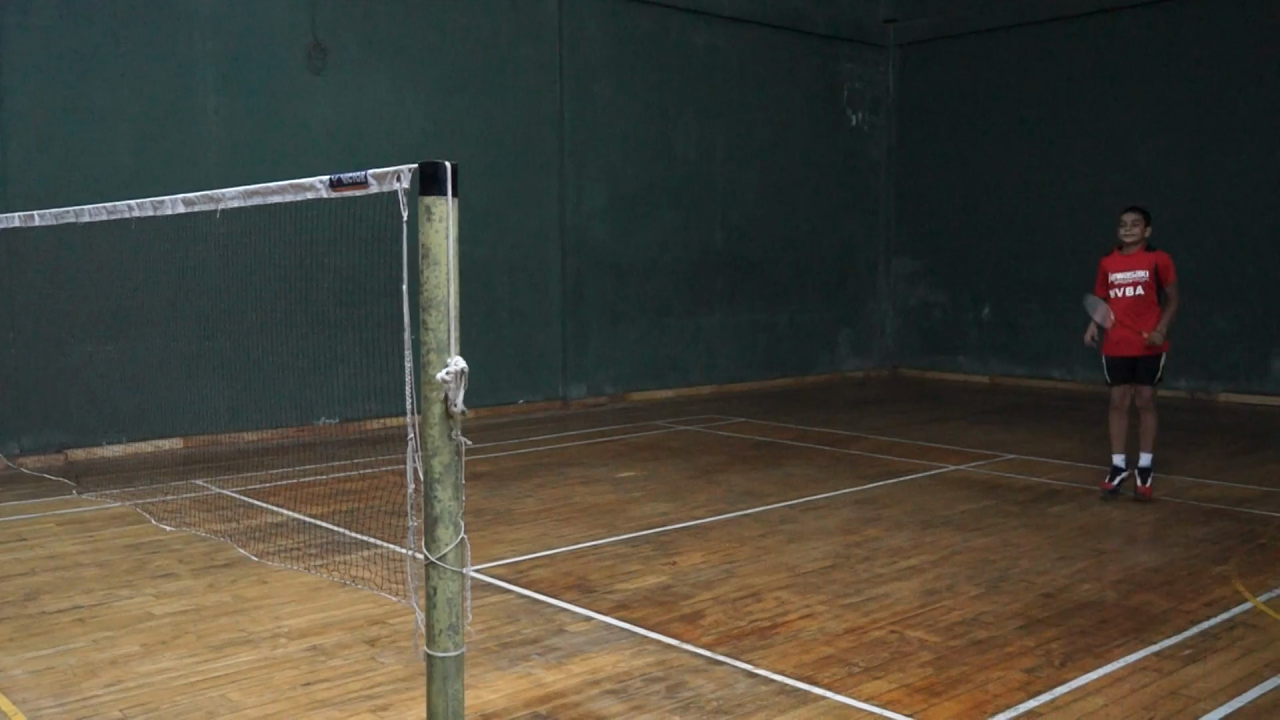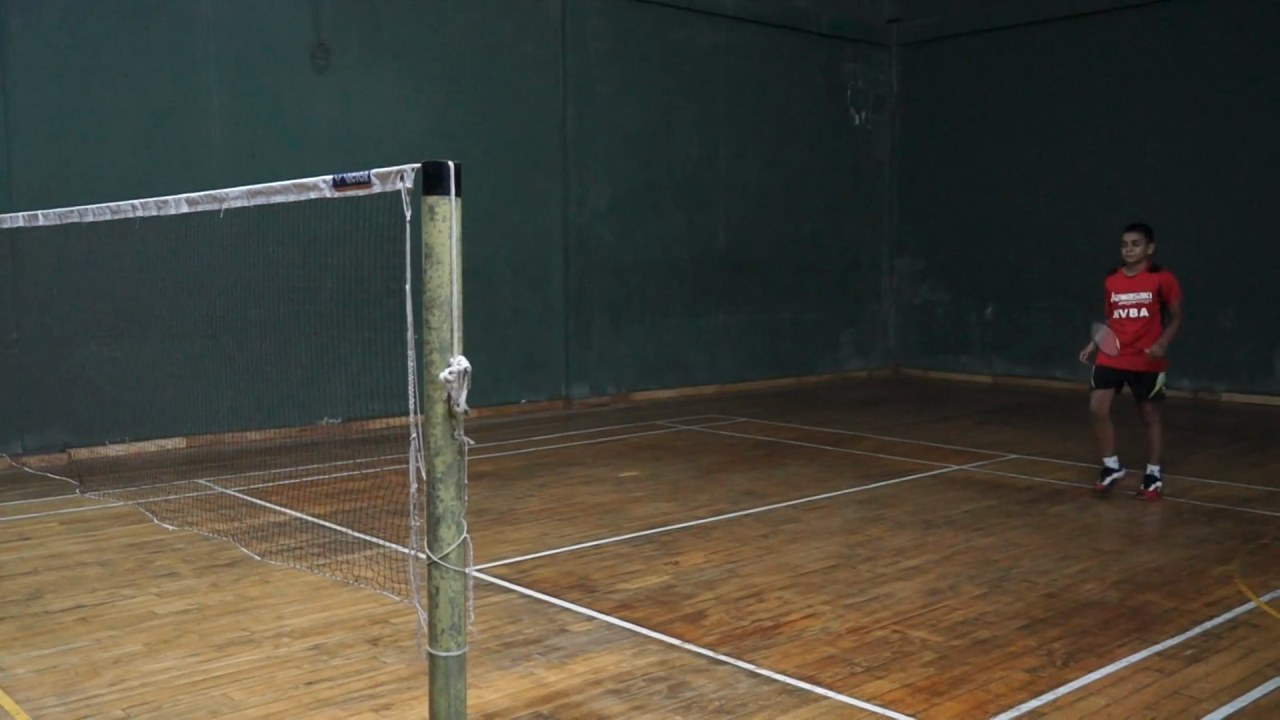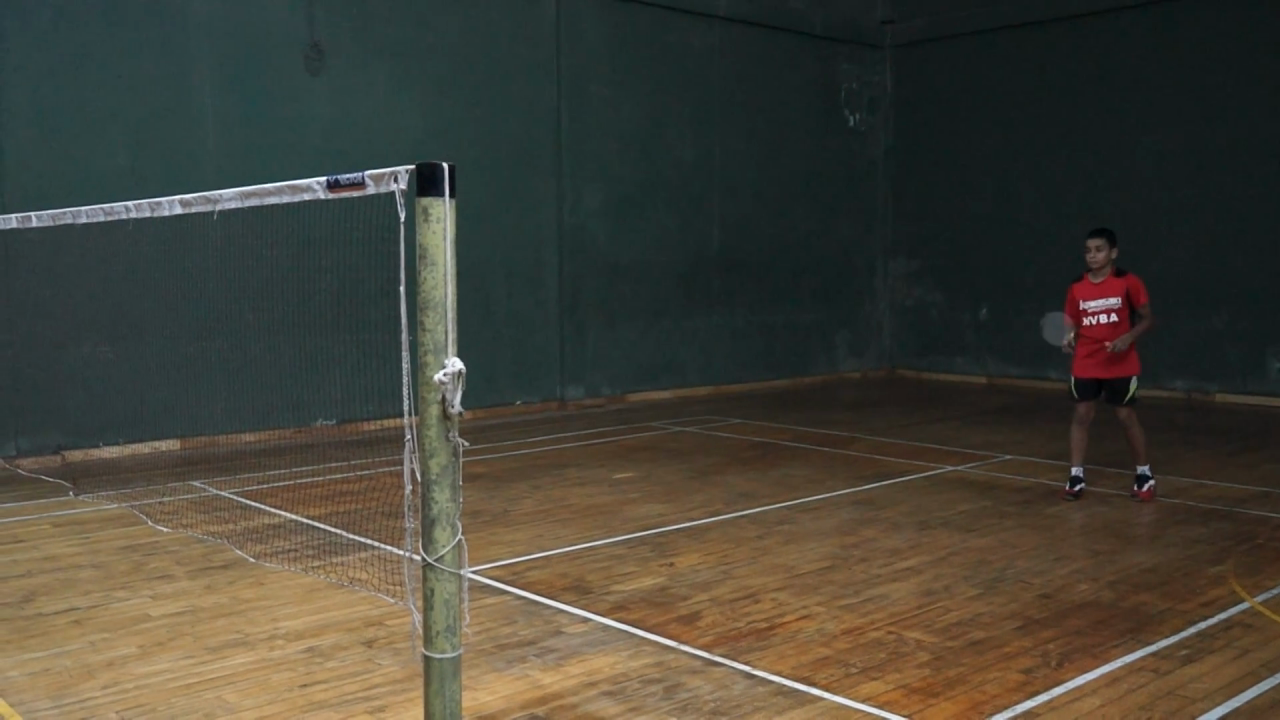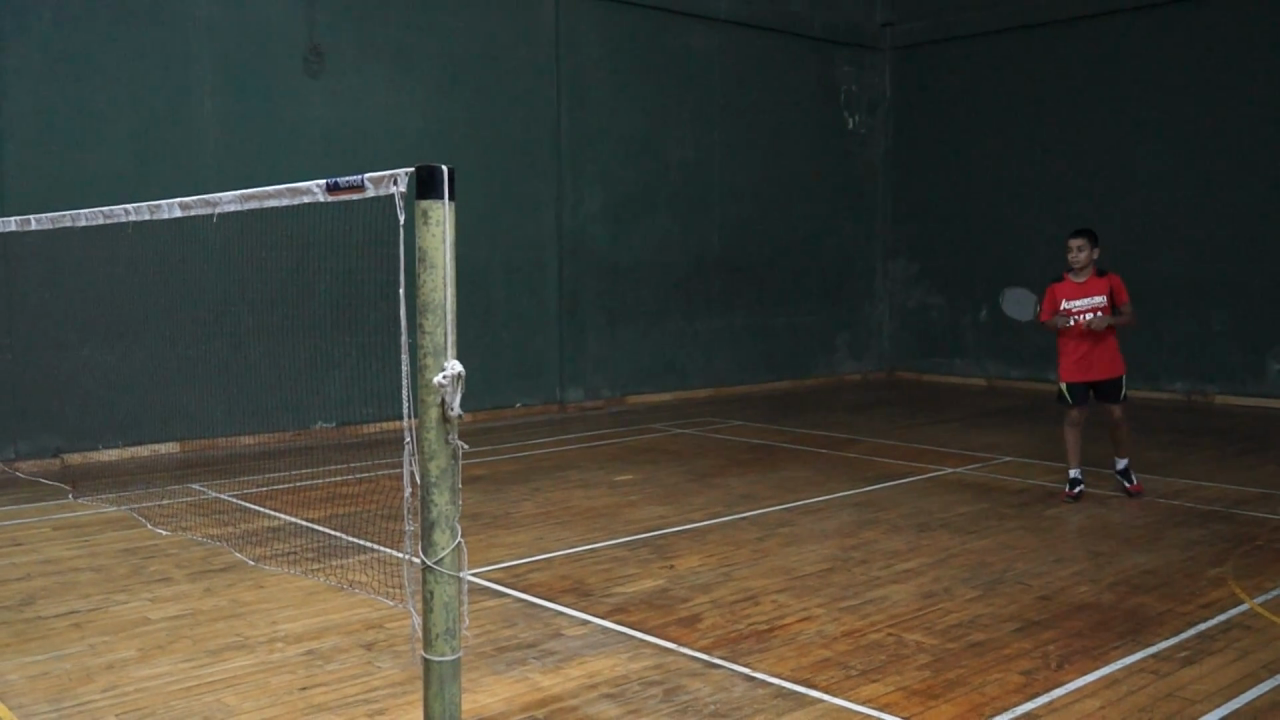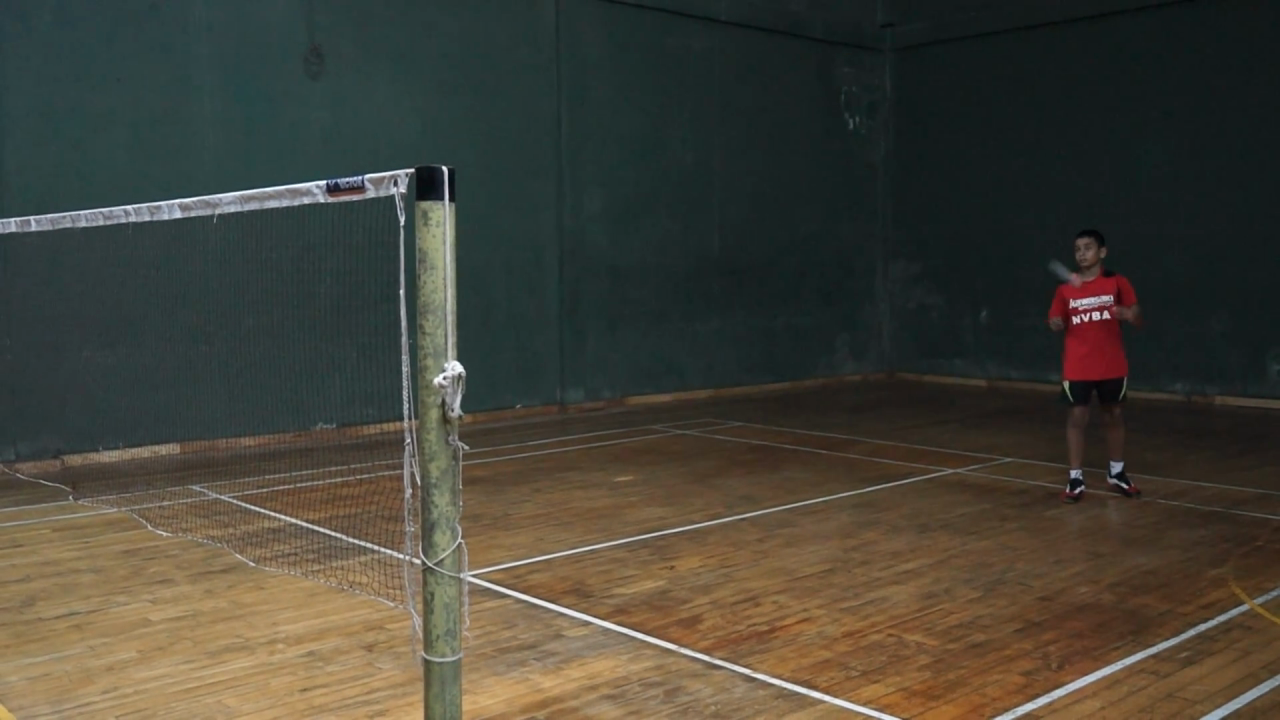
dt=0.4s
person 1, frame 1
left shoulder: (1159, 260)
right shoulder: (1107, 263)
left elbow: (1173, 298)
left wrist: (1162, 328)
right wrist: (1093, 326)
left hip: (1148, 344)
right hip: (1116, 344)
left knee: (1145, 402)
right knee: (1118, 401)
left ankle: (1144, 468)
right ankle: (1118, 466)
person 1, frame 2
left shoulder: (1163, 279)
right shoulder: (1111, 280)
left elbow: (1176, 316)
left wrist: (1163, 343)
right wrist: (1092, 344)
left hip: (1147, 359)
right hip: (1113, 357)
left knee: (1149, 414)
right knee: (1098, 406)
left ankle: (1153, 475)
right ankle: (1111, 466)
person 1, frame 3
left shoulder: (1129, 282)
right shoulder: (1076, 287)
left elbow: (1146, 318)
left wrist: (1128, 338)
right wrist: (1069, 337)
left hip: (1121, 364)
right hip: (1085, 364)
left knee: (1127, 417)
right knee: (1081, 415)
left ankle: (1144, 474)
right ankle: (1076, 476)
person 1, frame 4
left shoulder: (1111, 282)
right shoulder: (1056, 287)
left elbow: (1128, 316)
right elbow: (1046, 320)
left wrist: (1108, 320)
right wrist: (1056, 322)
left hip: (1108, 365)
right hip: (1072, 367)
left knee: (1117, 416)
right knee: (1074, 418)
left ankle: (1122, 466)
right ankle: (1075, 478)
person 1, frame 5
left shoulder: (1117, 282)
right shoulder: (1065, 288)
left elbow: (1137, 318)
right elbow: (1061, 322)
left wrist: (1131, 315)
right wrist: (1056, 324)
left hip: (1112, 366)
right hip: (1077, 367)
left knee: (1114, 417)
right knee: (1077, 419)
left ankle: (1117, 473)
right ankle: (1075, 479)
